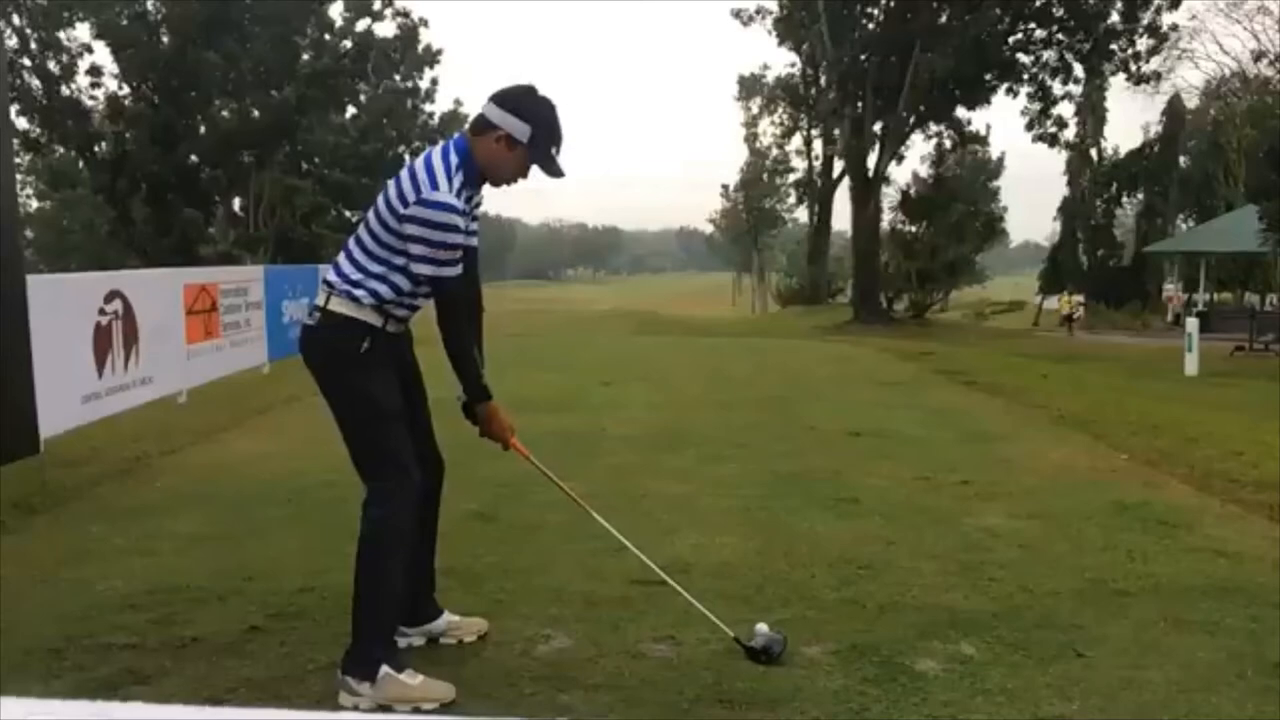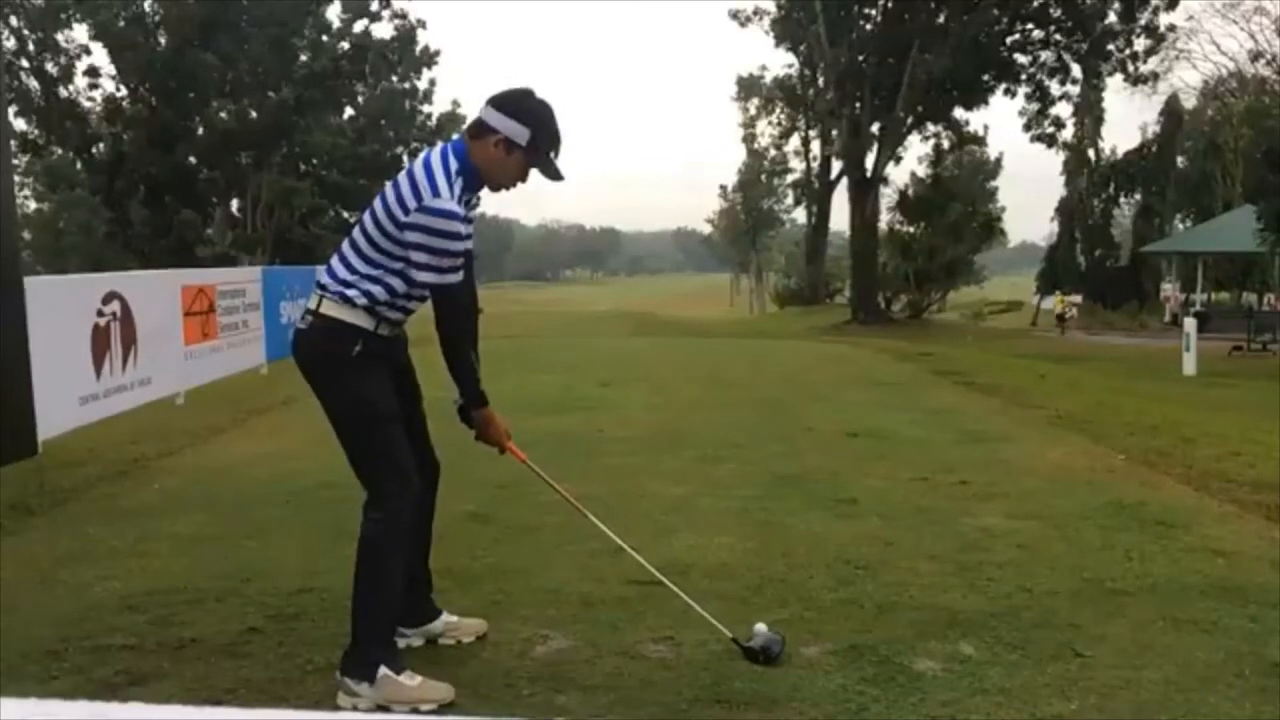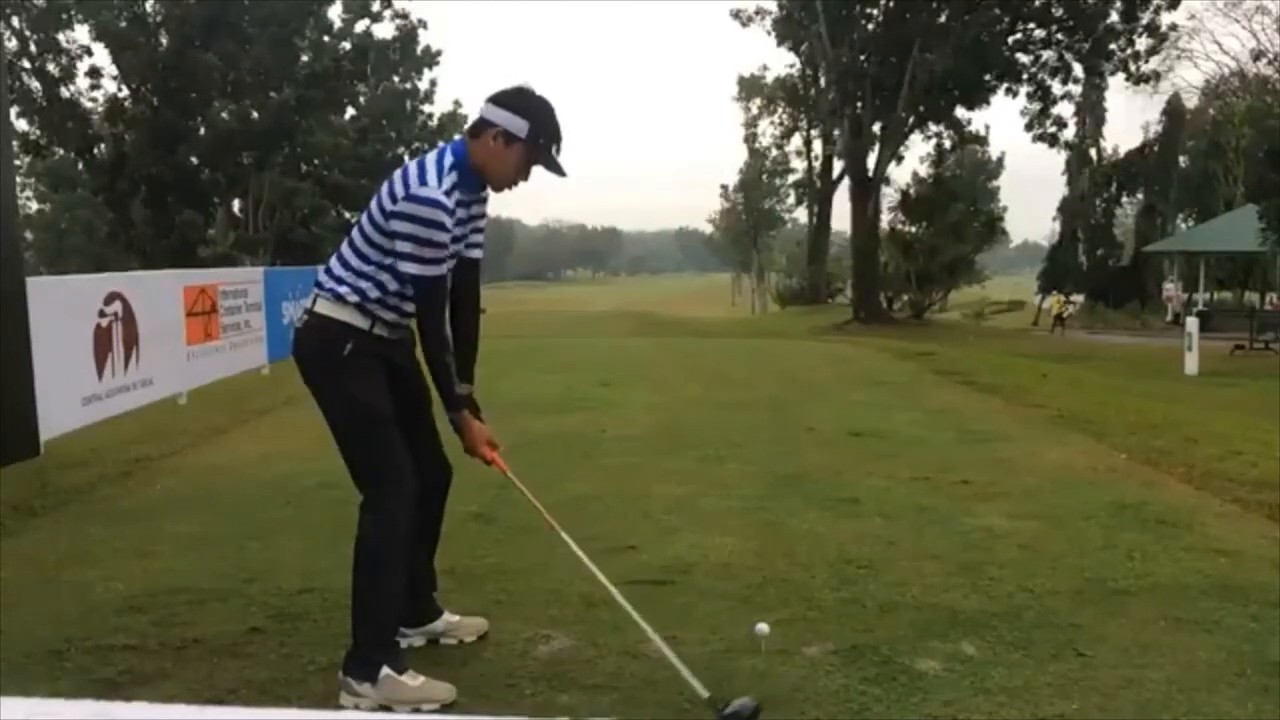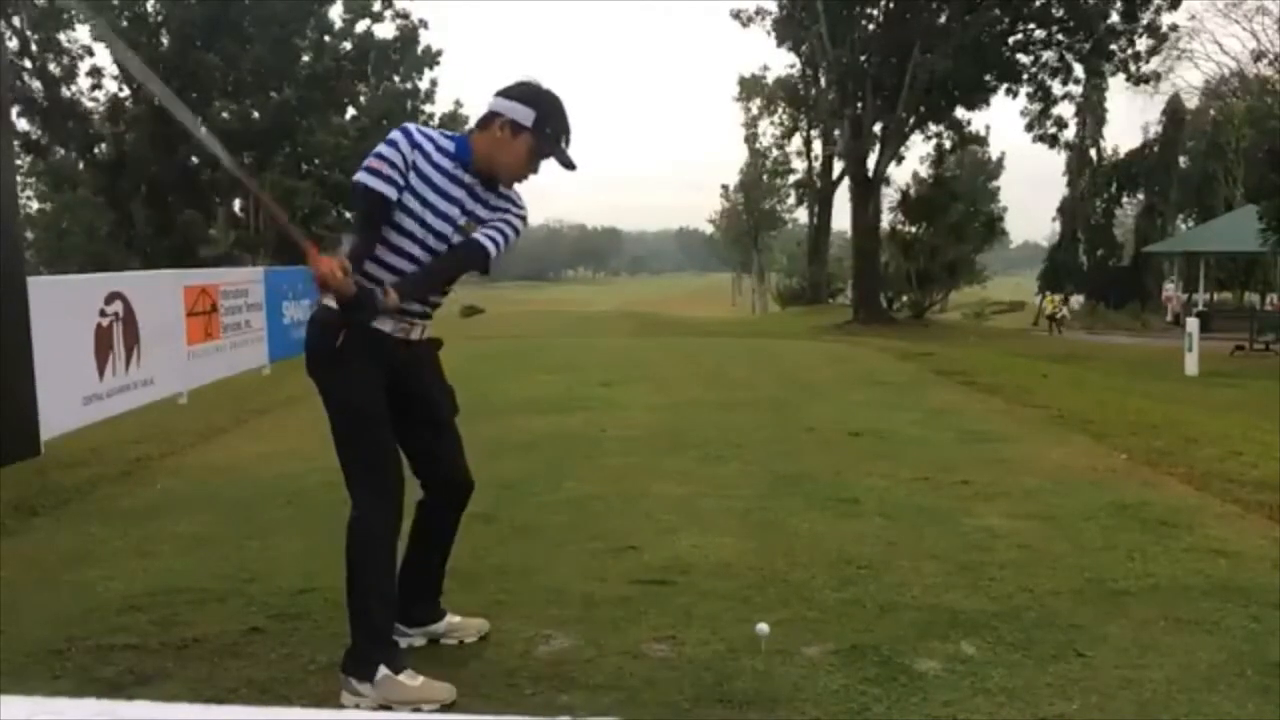
dt=1s
person 1, frame 1
left shoulder: (456, 173)
right shoulder: (438, 197)
left elbow: (466, 292)
right elbow: (450, 308)
left wrist: (477, 389)
right wrist: (481, 399)
left hip: (380, 334)
right hip: (347, 338)
left knee: (425, 470)
right knee: (394, 486)
left ankle: (415, 612)
right ankle: (367, 668)
person 1, frame 2
left shoulder: (452, 172)
right shoulder: (439, 203)
left elbow: (463, 298)
right elbow: (449, 315)
left wrist: (473, 395)
right wrist: (477, 405)
left hip: (374, 337)
right hip: (340, 342)
left knee: (421, 472)
right knee: (394, 489)
left ankle: (413, 613)
right ankle: (366, 670)
person 1, frame 3
left shoulder: (471, 189)
right shoulder: (427, 195)
left elbow: (465, 295)
right elbow: (432, 315)
left wrist: (466, 392)
right wrist: (460, 412)
left hip: (385, 340)
right hip: (340, 341)
left knee: (430, 475)
right knee: (391, 491)
left ankle: (415, 612)
right ankle: (369, 670)
person 1, frame 4
left shoulder: (507, 211)
right shoulder: (410, 143)
left elbow: (450, 265)
right elbow: (367, 229)
left wrist: (382, 293)
right wrist: (349, 271)
left hip: (408, 344)
right hip: (347, 336)
left knee: (450, 481)
right knee: (379, 492)
left ankle: (415, 612)
right ankle: (369, 668)
